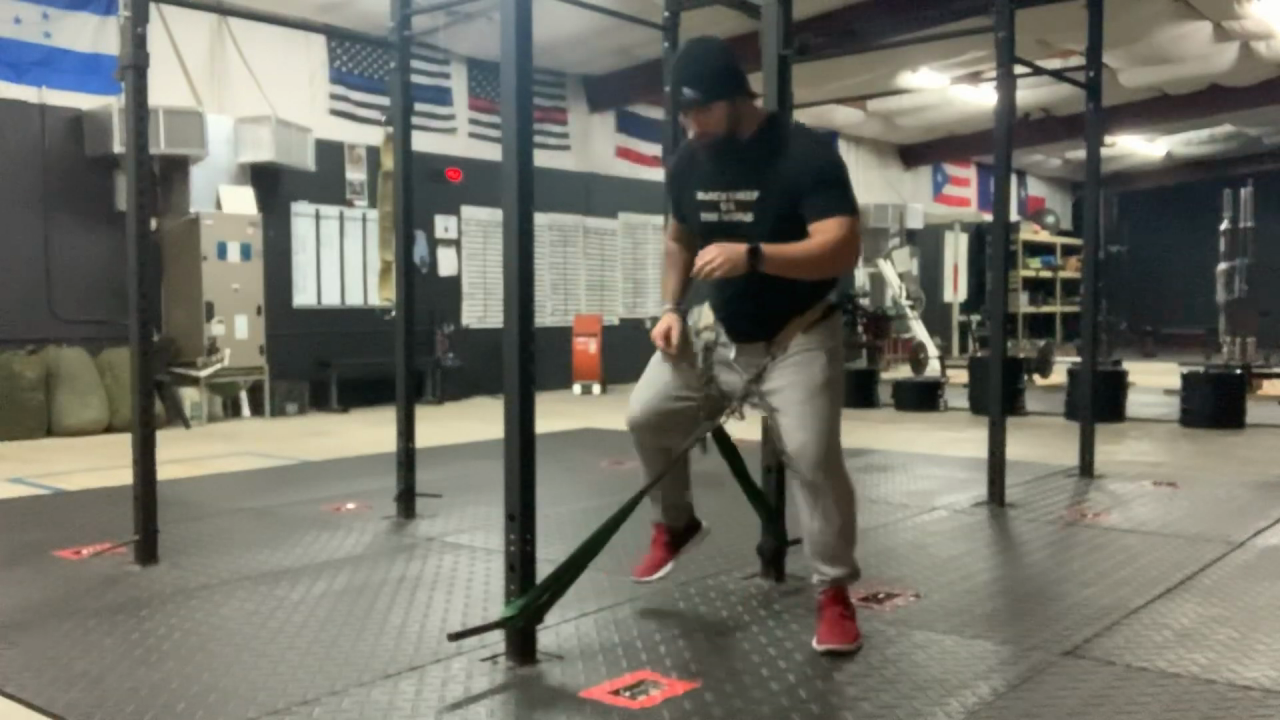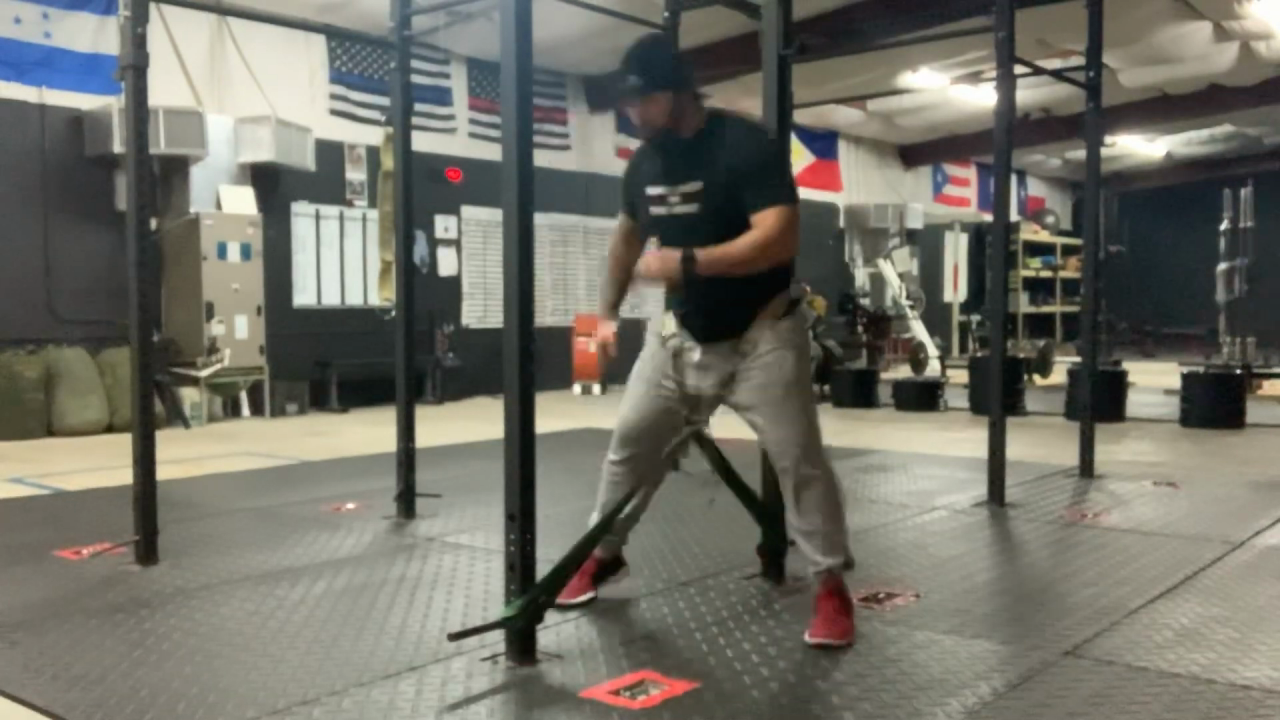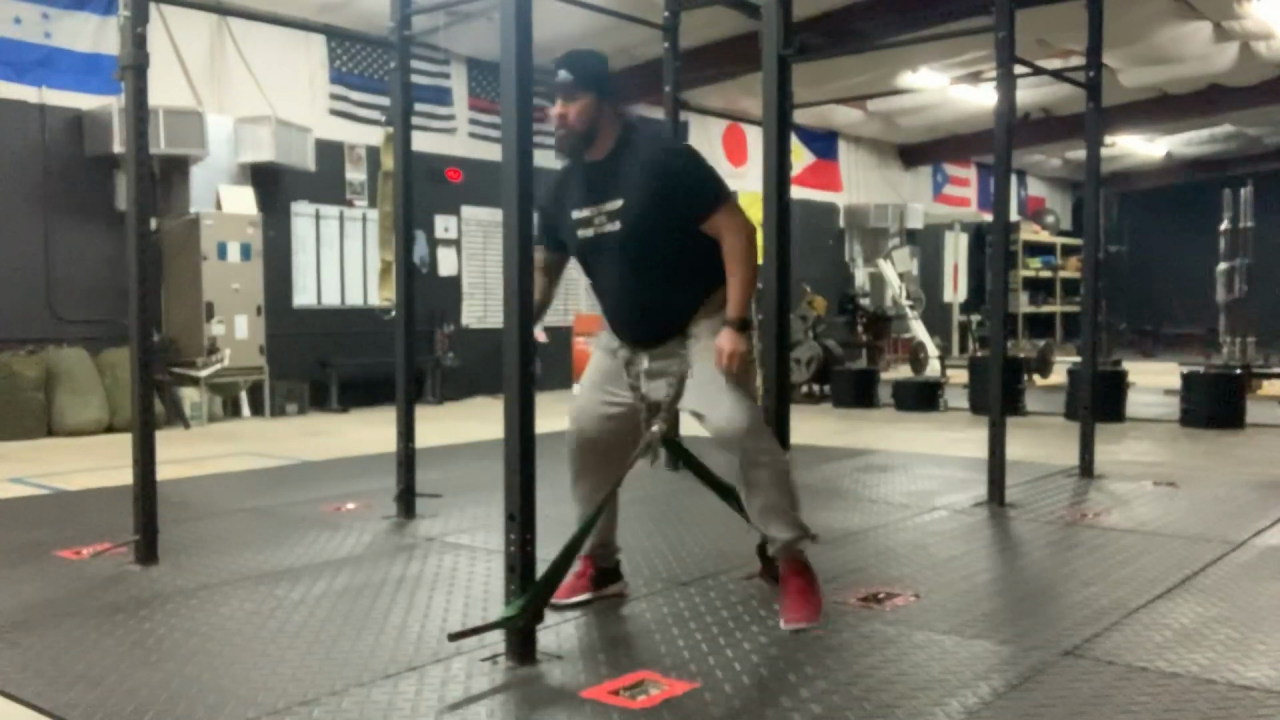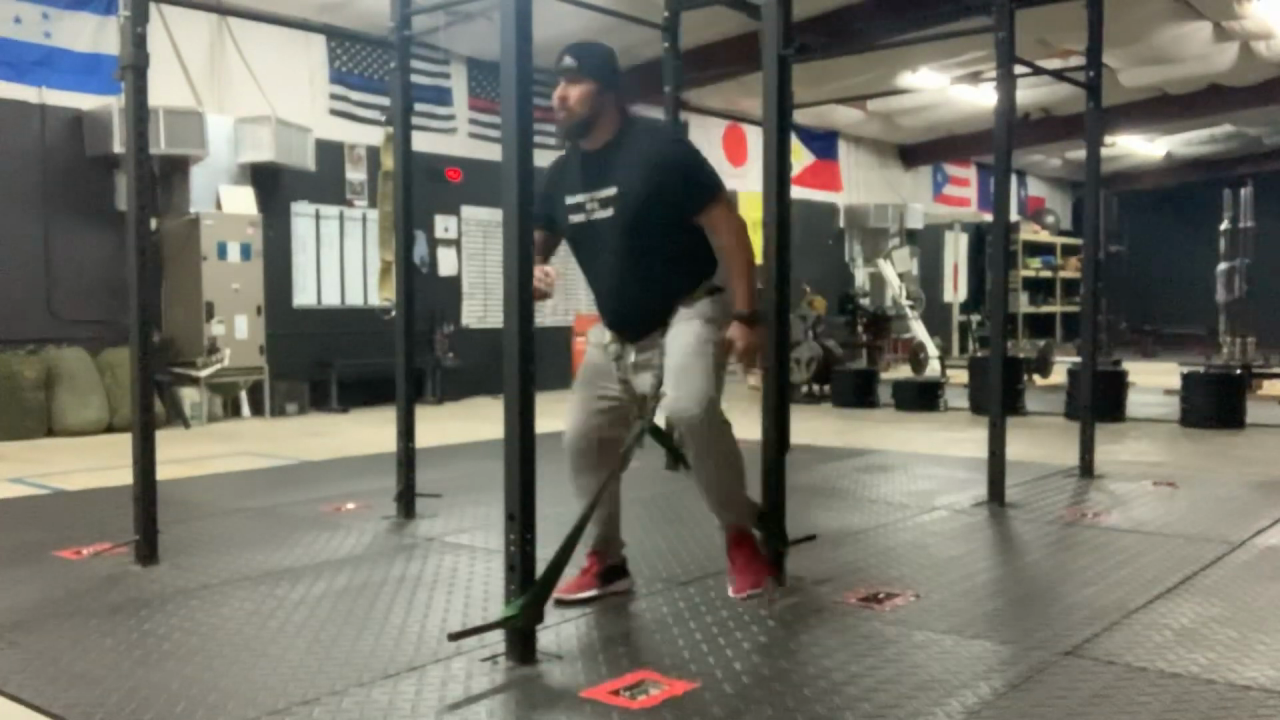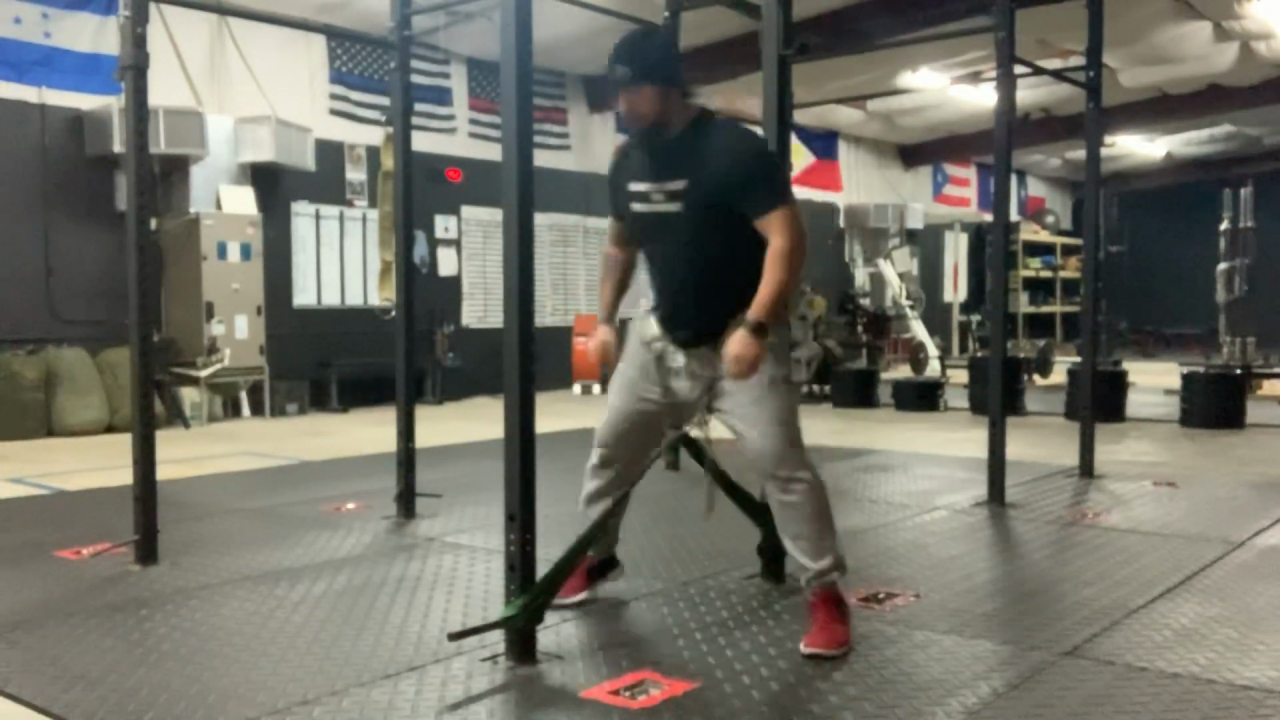
dt=1s
person 1, frame 1
left shoulder: (806, 154)
right shoulder: (688, 161)
left elbow: (841, 250)
right elbow: (678, 238)
left wrist: (751, 255)
right wrist: (671, 307)
left hip: (797, 335)
right hip: (717, 328)
left knee: (813, 458)
right knee: (647, 416)
left ankle: (834, 591)
right ankle: (675, 522)
person 1, frame 2
left shoulder: (748, 146)
right shoulder: (643, 163)
left elbow: (780, 240)
right elbow: (628, 236)
left wrist: (686, 261)
right wrist: (609, 310)
left hip: (761, 332)
right hip: (681, 331)
left knee: (796, 455)
right knee: (631, 437)
left ankle: (830, 584)
right ankle: (604, 556)
person 1, frame 3
left shoulder: (665, 160)
right shoulder: (563, 188)
left elbow: (735, 233)
right elbow: (545, 266)
left wrist: (734, 323)
left hip: (701, 333)
right hip: (623, 343)
left knee: (740, 431)
right knee: (586, 445)
left ankle: (793, 563)
right ankle: (600, 566)
person 1, frame 4
left shoulder: (662, 151)
right shoulder: (561, 176)
left elbow: (728, 228)
right elbow: (535, 245)
left wrist: (745, 316)
right wrist: (529, 273)
left hip: (688, 311)
right hip: (618, 332)
left knee: (691, 410)
right knee: (585, 439)
left ankle: (738, 531)
right ankle: (607, 561)
person 1, frame 5
left shoulder: (731, 149)
right shoulder: (628, 158)
left elbow: (785, 240)
right elbow: (620, 240)
left wrist: (755, 328)
right wrist: (605, 317)
left hip: (734, 331)
right hip: (663, 335)
left knee: (776, 452)
right knee: (614, 439)
left ankle: (826, 594)
right ankle: (592, 559)
